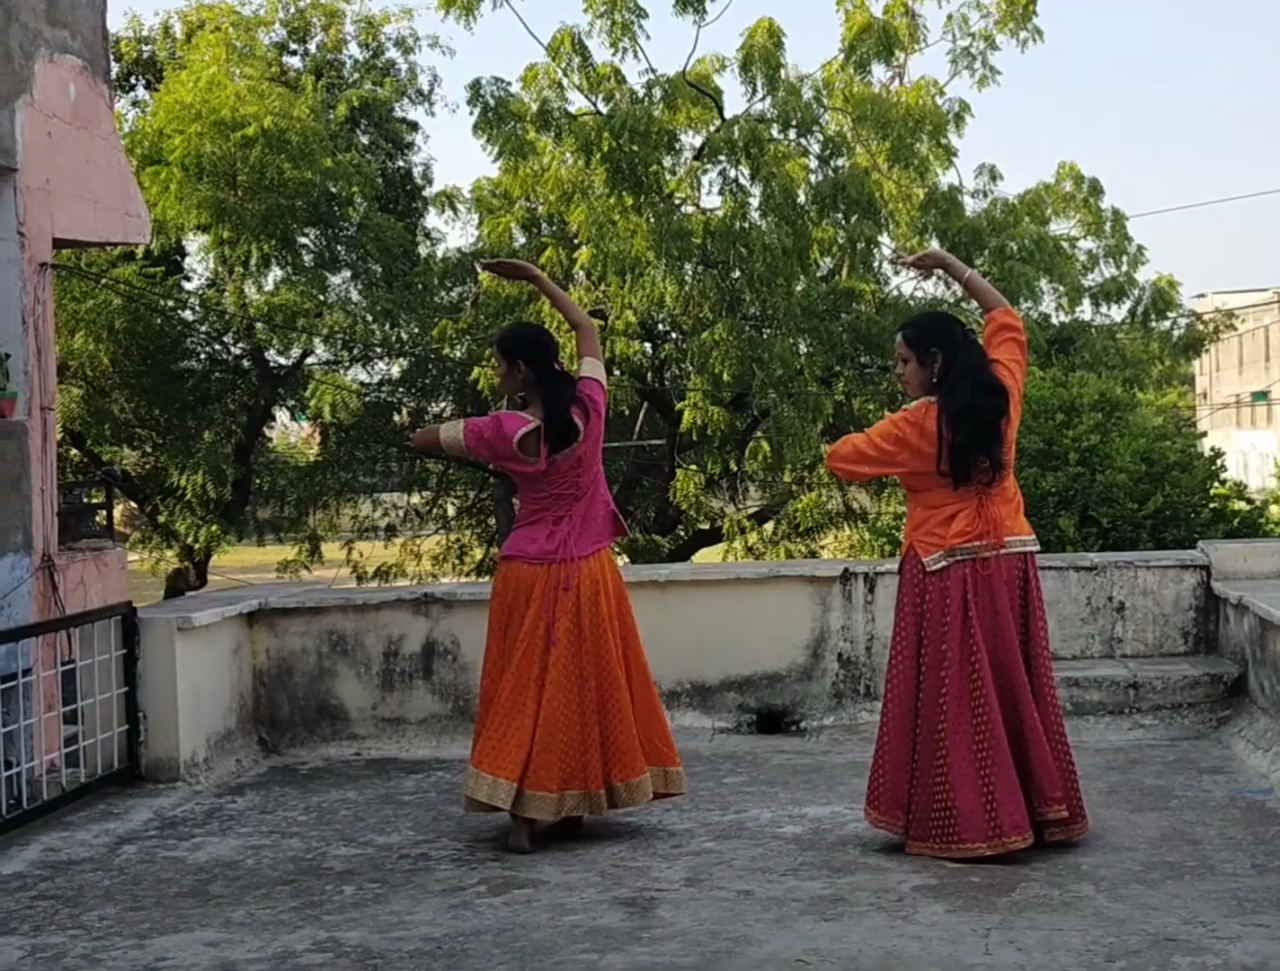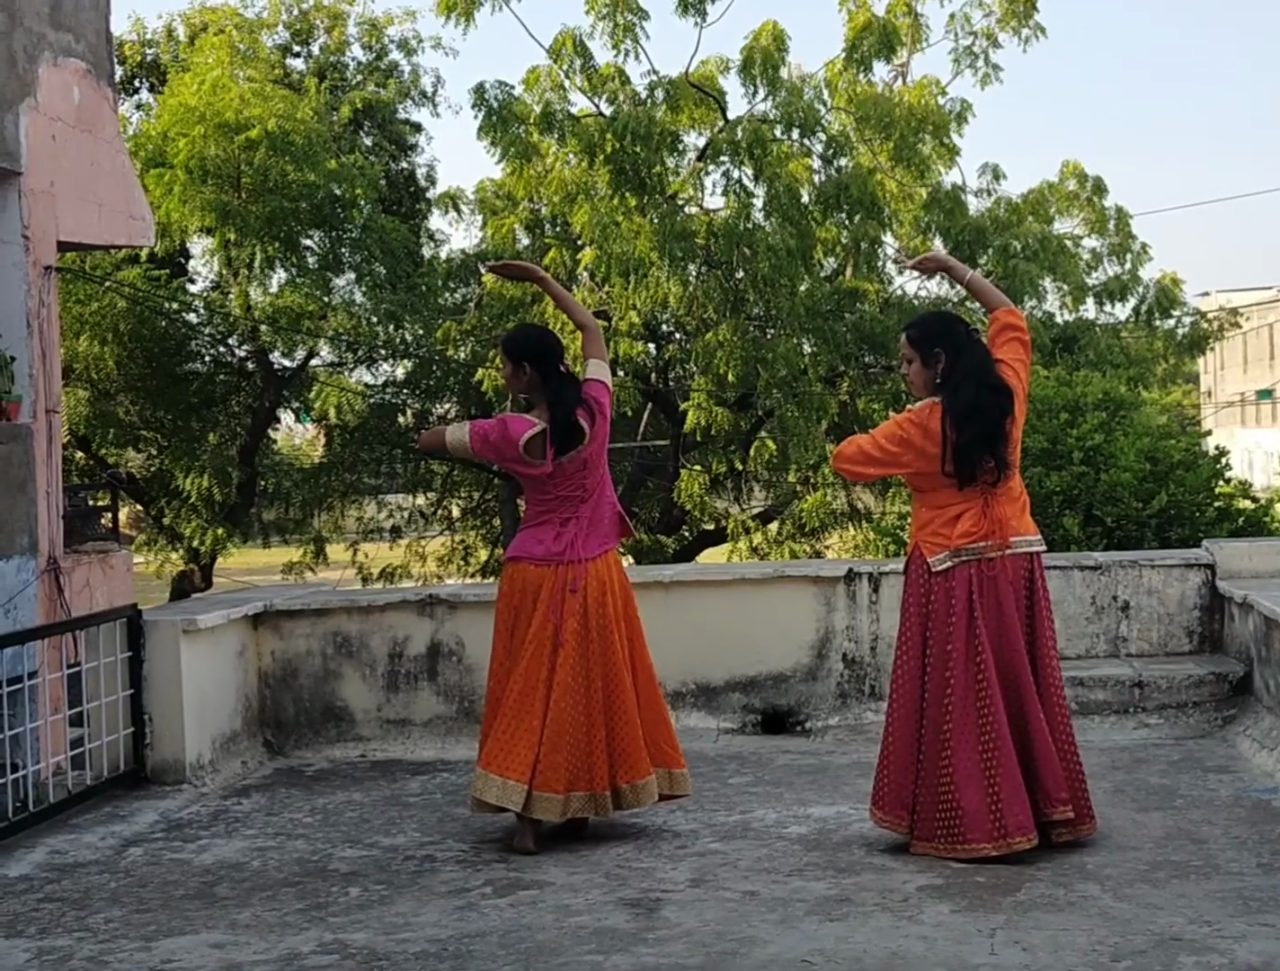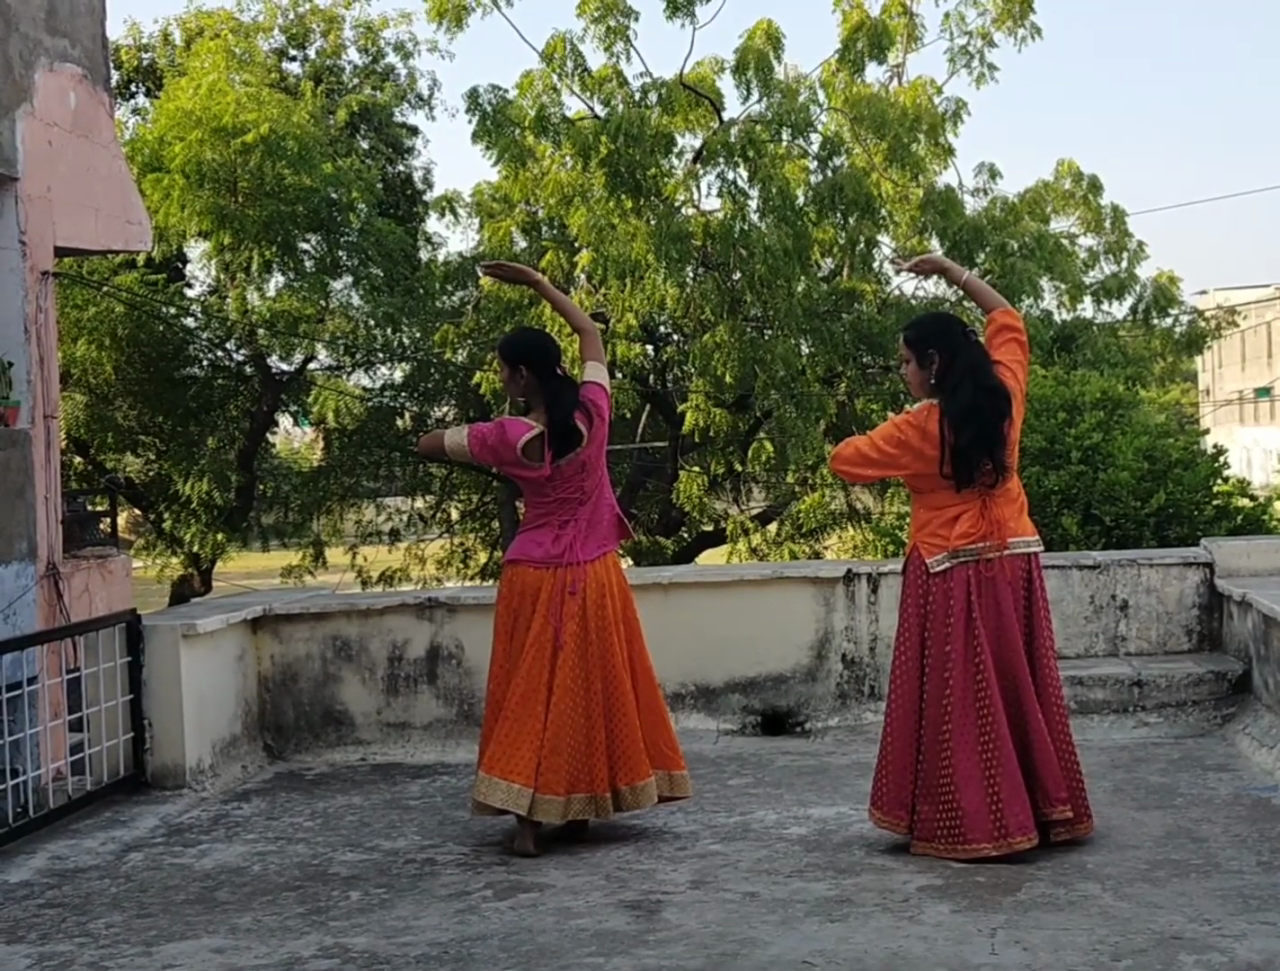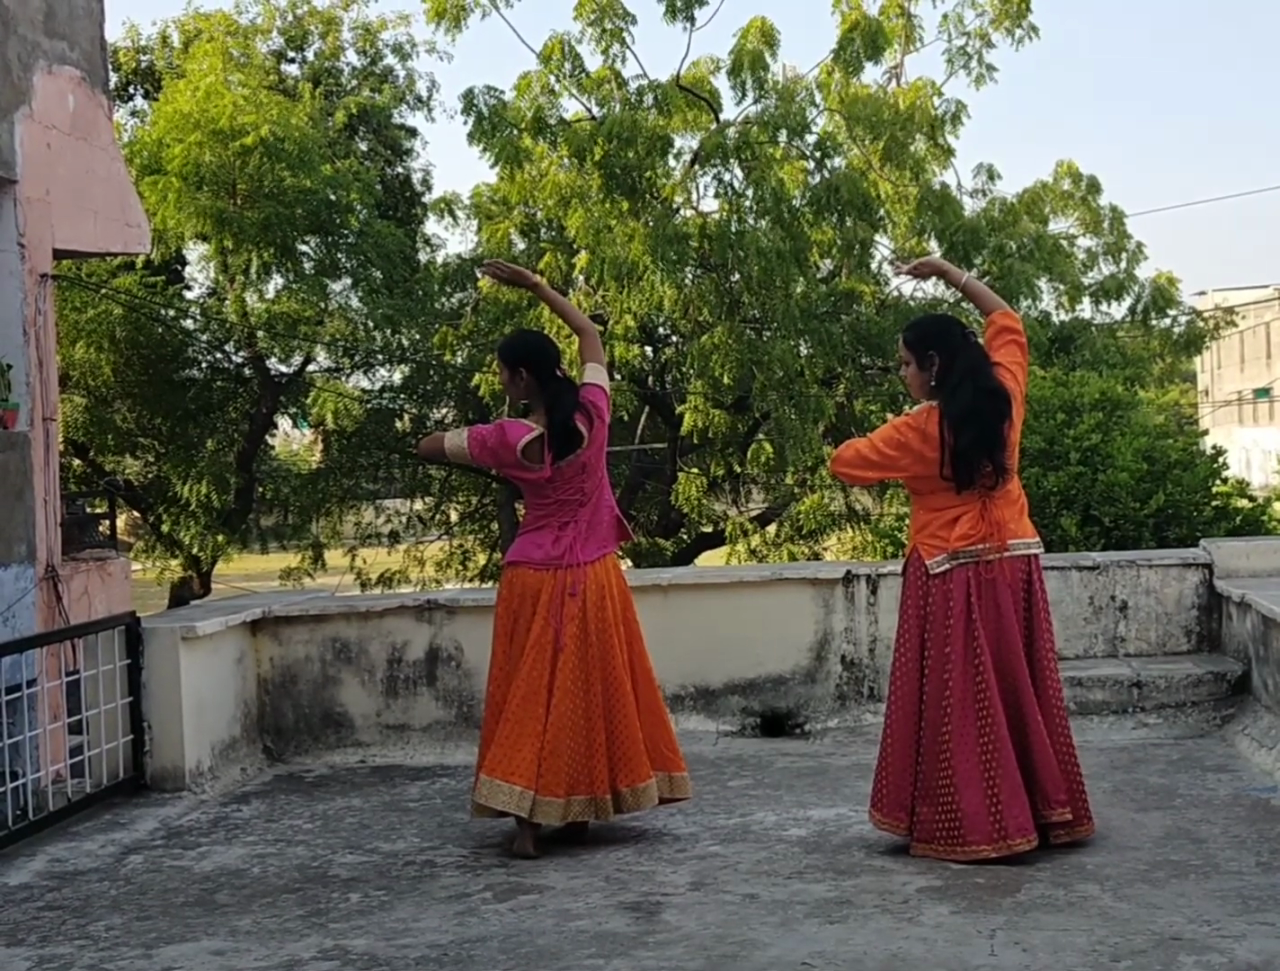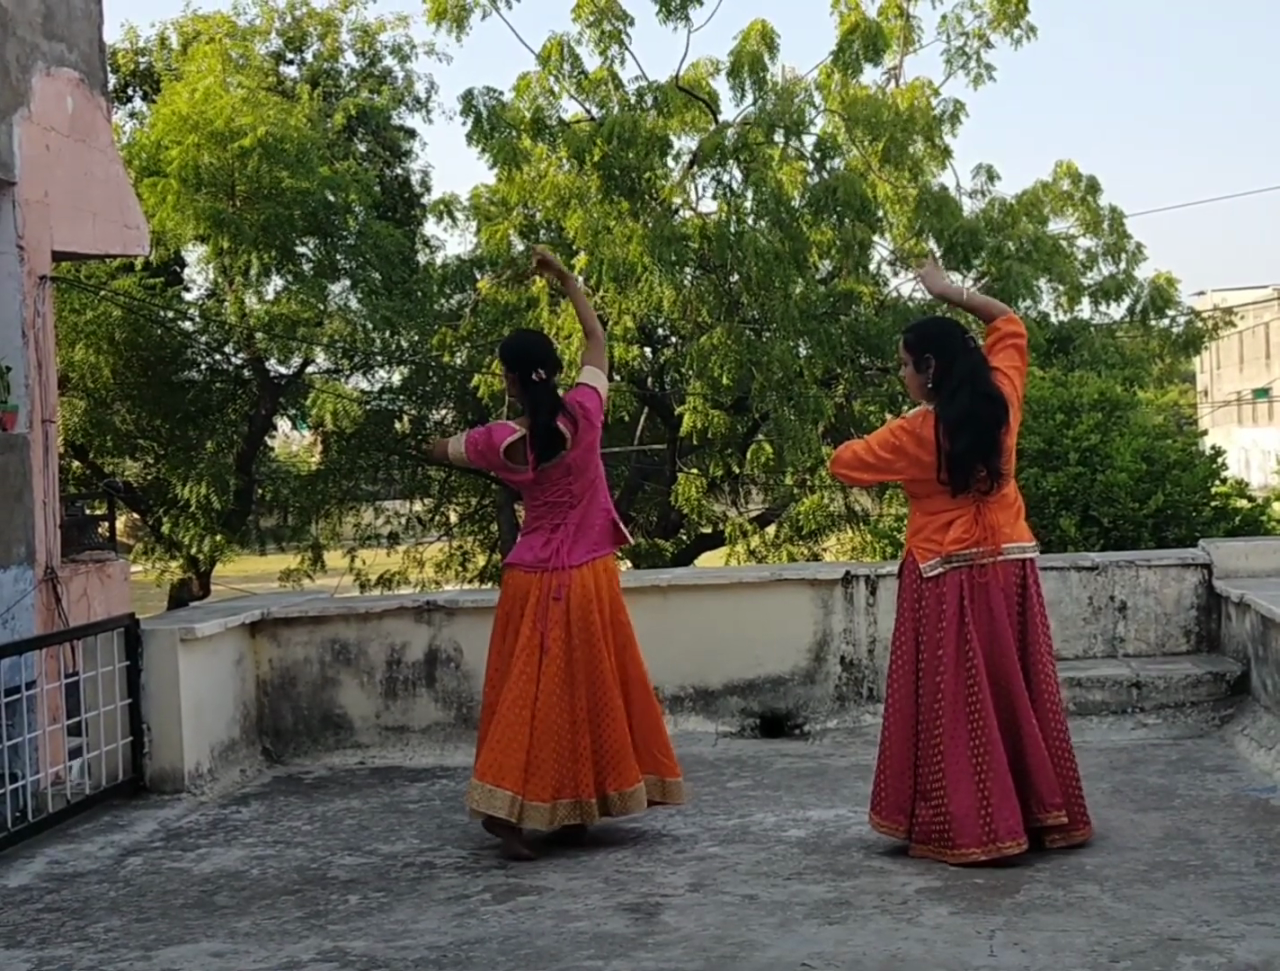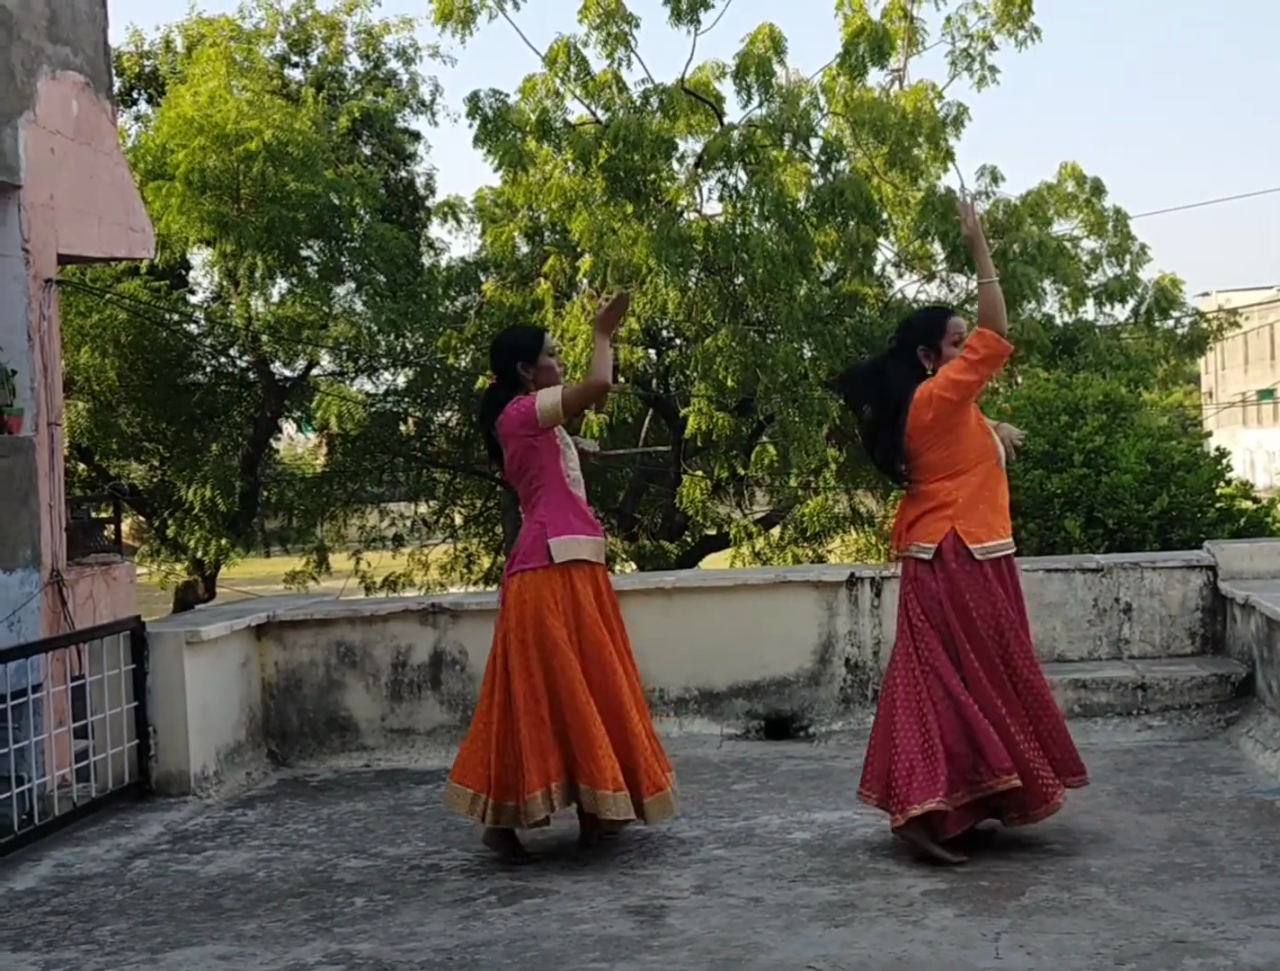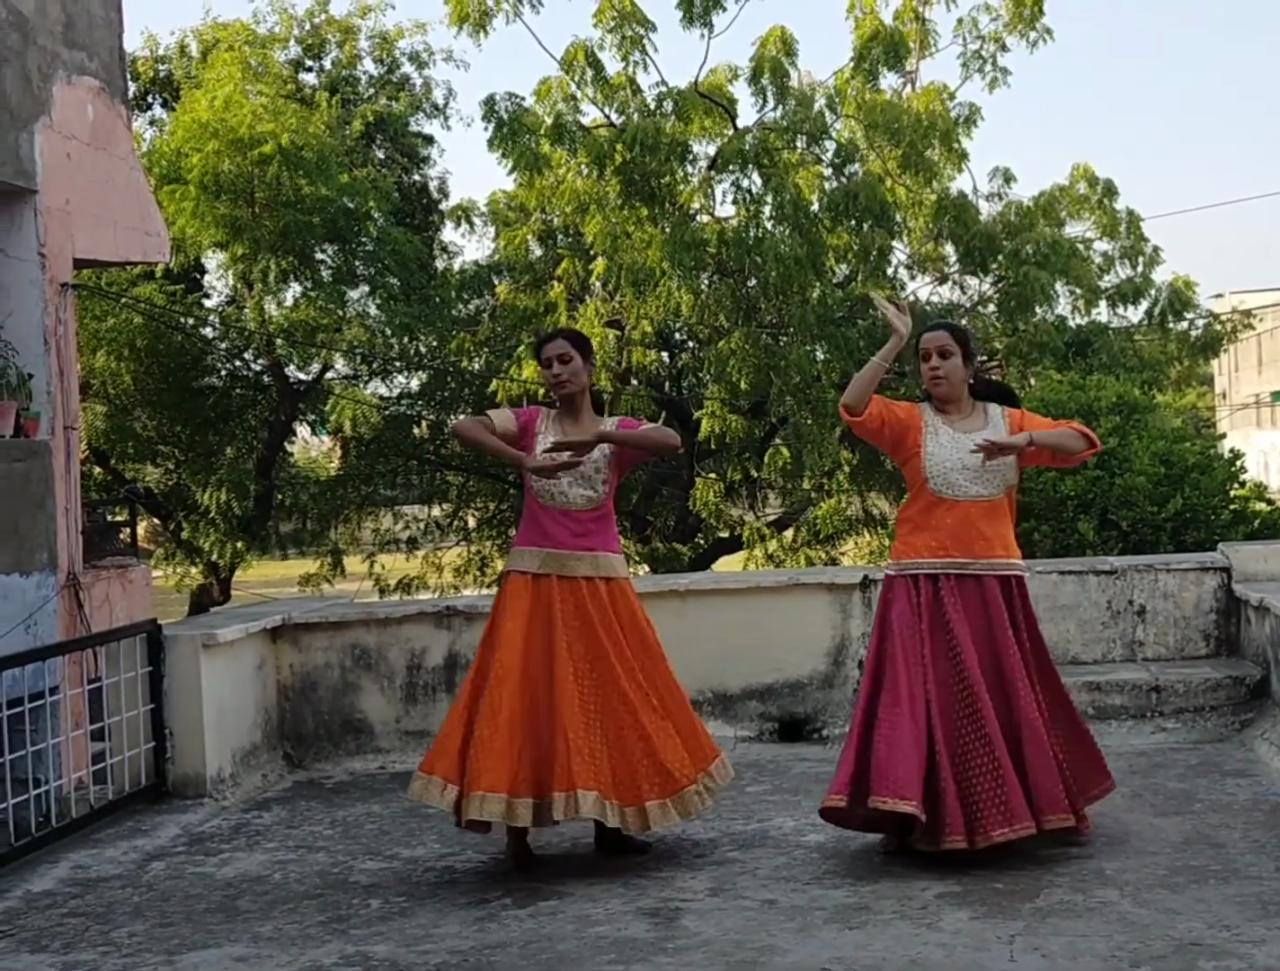
dt=0.5s
person 1, frame 1
left shoulder: (916, 425)
right shoulder: (1001, 395)
left elbow: (840, 457)
right elbow: (1007, 319)
left wrist: (883, 439)
right wrist: (951, 266)
left hip: (946, 573)
right hip: (1009, 560)
left knee: (953, 699)
right knee: (1014, 686)
left ankle: (966, 823)
right ankle: (1039, 809)
person 1, frame 2
left shoulder: (921, 425)
right shoulder: (1006, 395)
left elbow: (845, 457)
right elbow: (1010, 318)
left wrist: (888, 442)
right wrist: (954, 268)
left hip: (952, 574)
right hip: (1013, 561)
left knee: (959, 700)
right knee: (1021, 688)
left ankle: (969, 824)
right ankle: (1044, 808)
person 1, frame 3
left shoulder: (919, 427)
right shoulder: (1004, 396)
left elbow: (843, 459)
right elbow: (1006, 319)
left wrist: (887, 440)
right wrist: (950, 271)
left hip: (950, 575)
right hip: (1013, 562)
left knee: (959, 700)
right knee: (1019, 688)
left ankle: (969, 824)
right ankle: (1044, 809)
person 1, frame 4
left shoulder: (919, 429)
right shoulder: (1004, 397)
left elbow: (844, 461)
right elbow: (1006, 320)
left wrist: (886, 444)
right wrist: (950, 272)
left hip: (950, 576)
right hip: (1012, 563)
left knee: (958, 702)
right knee: (1018, 690)
left ankle: (967, 825)
right ankle: (1041, 810)
person 1, frame 5
left shoulder: (914, 432)
right shoulder: (1001, 401)
left elbow: (844, 462)
right elbow: (1009, 327)
right wrist: (953, 293)
left hip: (943, 578)
right hip: (1008, 567)
left knee: (952, 700)
right knee: (1014, 692)
left ankle: (957, 827)
right ankle: (1034, 815)
person 1, frame 6
left shoulder: (901, 409)
right shoulder: (937, 398)
right elbow: (992, 338)
left wrist: (996, 431)
right wrist: (981, 254)
left hip: (938, 560)
right hip: (961, 559)
left knee: (938, 682)
right knee: (982, 679)
left ankle: (930, 806)
right ankle: (962, 804)
person 1, frame 7
left shoulder: (1008, 418)
right shoulder: (909, 423)
left elbow: (1083, 443)
right elbow: (853, 408)
left wrist: (1025, 440)
right wrist: (895, 345)
left hip: (995, 583)
right hip: (924, 583)
left knee: (1008, 695)
right knee: (921, 694)
left ankle: (1022, 801)
right ankle: (905, 812)
person 2, frame 1
left shoulder: (505, 432)
right shoulder: (587, 409)
left elbow: (422, 440)
right elbow: (587, 331)
right wrist: (536, 279)
left hip: (530, 575)
right hip: (589, 573)
left knee: (527, 689)
right knee: (586, 684)
left ankle: (524, 814)
right ankle: (574, 807)
person 2, frame 2
left shoulder: (511, 433)
right shoulder: (594, 410)
left elbow: (428, 441)
right elbow: (592, 331)
right wrist: (542, 278)
left hip: (537, 577)
right hip: (595, 574)
left knee: (534, 691)
right knee: (592, 687)
left ankle: (530, 816)
right ankle: (579, 806)
person 2, frame 3
left shoulder: (508, 437)
right shoulder: (592, 412)
left elbow: (428, 444)
right elbow: (590, 332)
right wrist: (538, 283)
left hip: (536, 579)
right hip: (594, 576)
left knee: (534, 693)
right knee: (592, 689)
left ankle: (530, 817)
right ankle: (580, 806)
person 2, frame 4
left shoulder: (509, 439)
right shoulder: (592, 413)
left elbow: (426, 447)
right elbow: (590, 335)
right wrist: (535, 285)
left hip: (536, 580)
right hip: (593, 577)
left knee: (533, 694)
right knee: (591, 690)
left ankle: (529, 816)
right ankle: (579, 809)
person 2, frame 5
left shoulder: (497, 439)
right shoulder: (581, 411)
left elbow: (440, 450)
right elbow: (599, 343)
right wrist: (565, 281)
left hip: (531, 577)
right hip: (587, 574)
left knee: (532, 691)
right knee: (592, 689)
left ankle: (513, 810)
right ankle: (574, 809)
person 2, frame 6
left shoulder: (531, 425)
right shoulder: (523, 412)
left elbow: (570, 449)
right elbow: (597, 384)
left wrist: (572, 441)
right wrist: (603, 333)
left hip: (561, 571)
right hip: (554, 570)
left knee: (583, 693)
right knee: (558, 695)
left ankle: (592, 811)
right ankle: (499, 823)
person 2, frame 7
left shoulder: (622, 430)
right shoulder: (530, 421)
left elbow: (671, 442)
right elbow: (463, 428)
left wrist: (599, 435)
right wrist: (527, 459)
left hip: (601, 580)
right hip: (535, 577)
left knee: (615, 697)
right knee: (528, 696)
left ankle: (613, 824)
right ankle: (519, 823)
